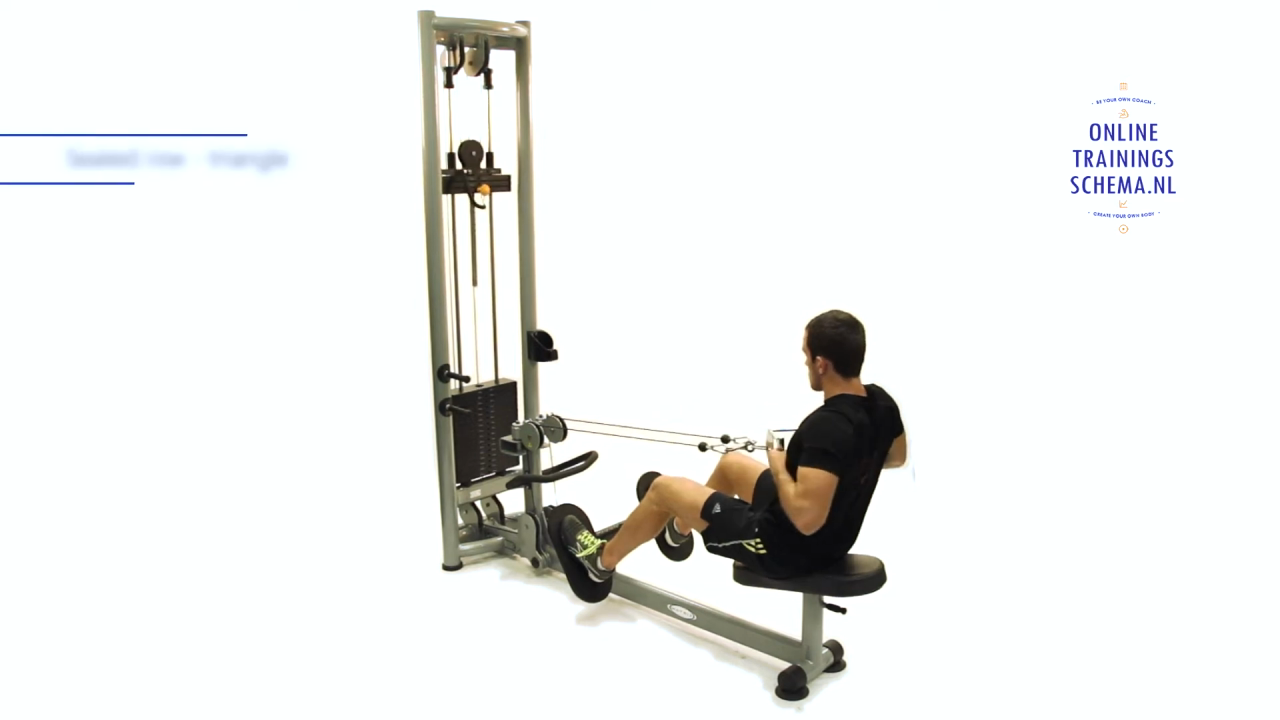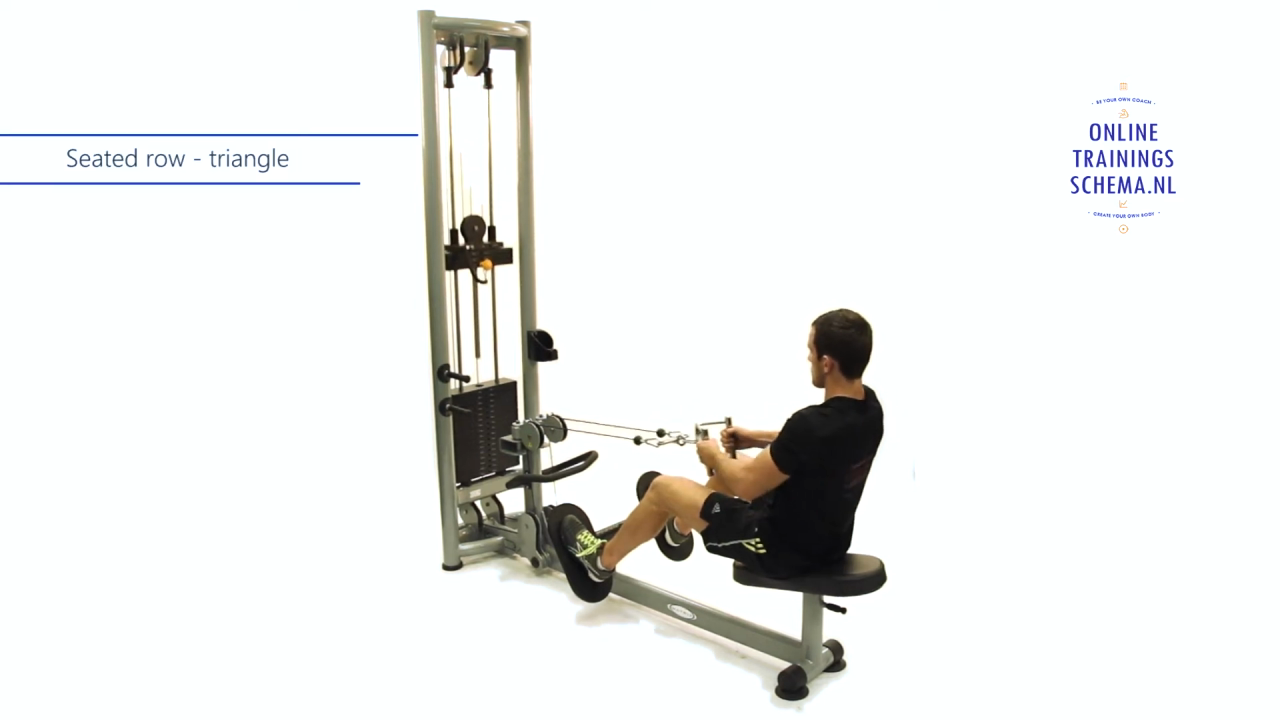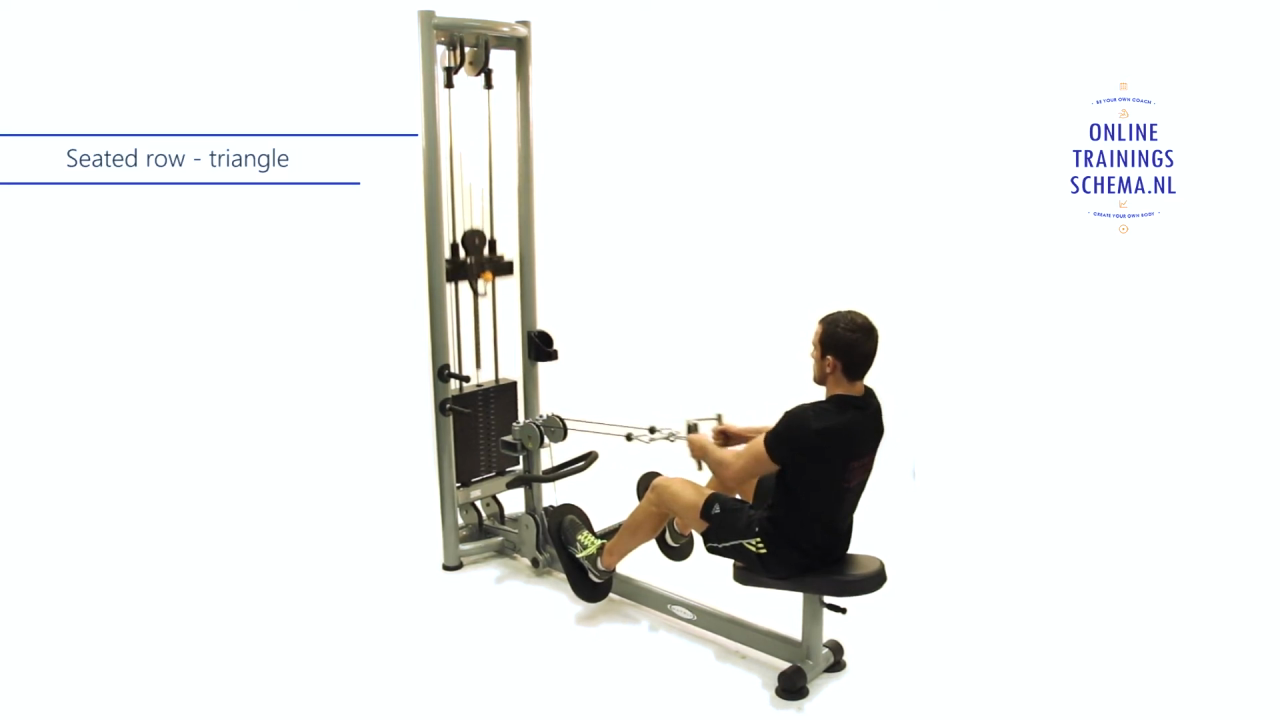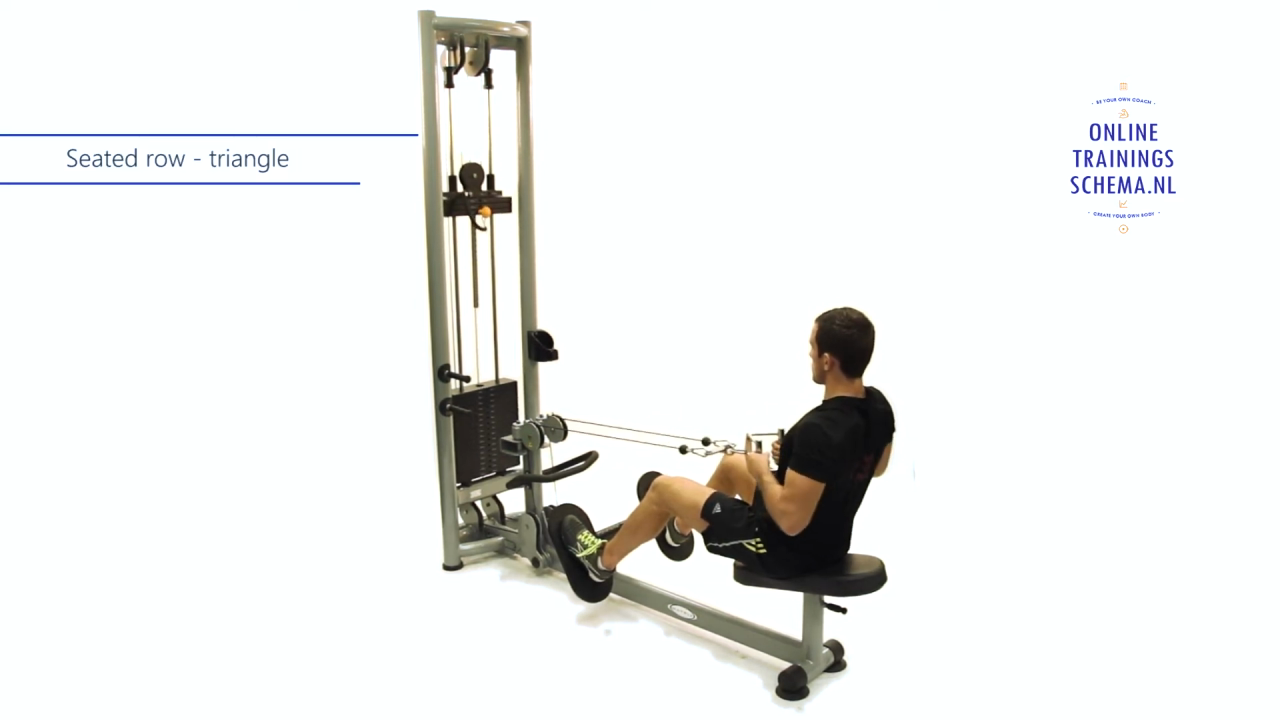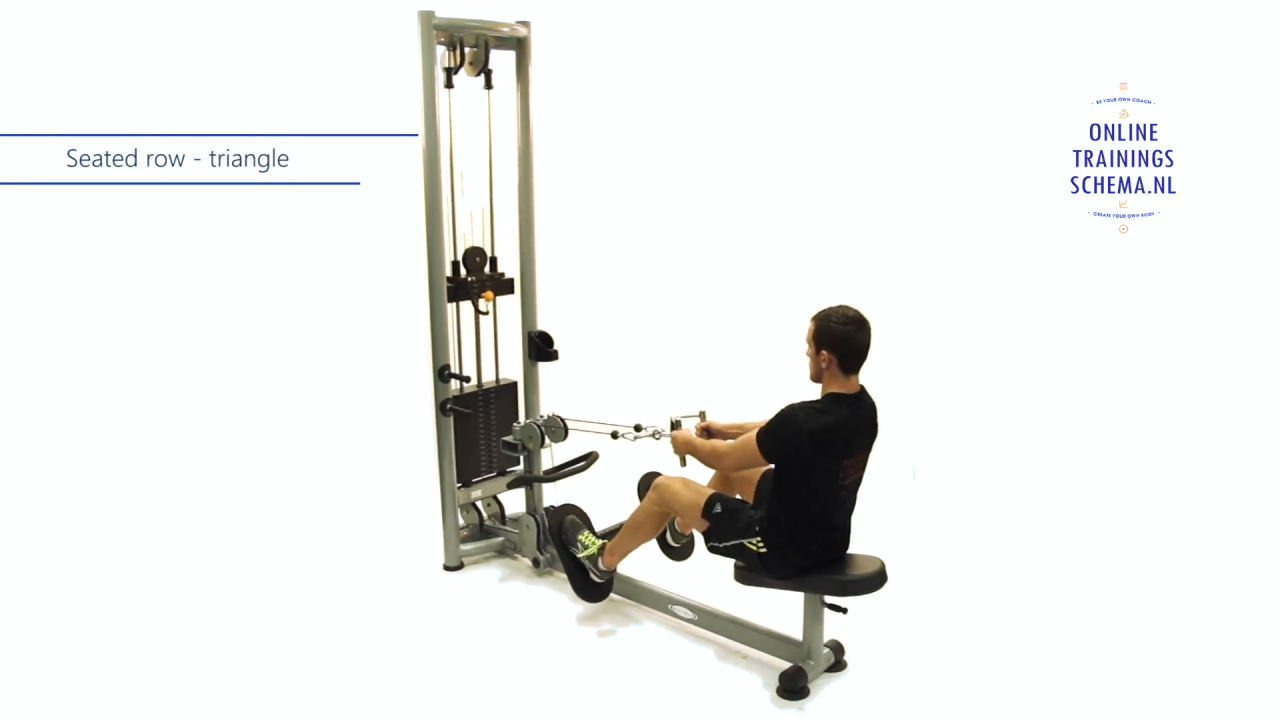
dt=1s
person 1, frame 1
left shoulder: (826, 425)
right shoulder: (882, 404)
left elbow: (807, 518)
right elbow: (897, 457)
left wrist: (779, 468)
left hip: (786, 549)
right hip: (832, 541)
left knee: (663, 487)
right knee: (731, 462)
left ankle: (604, 559)
right ankle: (678, 527)
person 1, frame 2
left shoulder: (814, 423)
right shoulder: (868, 406)
left elbow: (745, 485)
left wrist: (712, 455)
right wrist: (758, 439)
left hip: (783, 548)
right hip: (827, 539)
left knee: (663, 488)
right knee: (730, 465)
left ankle: (603, 559)
right ankle: (679, 527)
person 1, frame 3
left shoulder: (812, 422)
right shoulder: (867, 406)
left elbow: (732, 473)
left wrist: (703, 447)
right wrist: (746, 434)
left hip: (784, 547)
right hip: (827, 538)
left knee: (663, 488)
right knee: (734, 462)
left ankle: (603, 560)
right ankle: (679, 527)
person 1, frame 4
left shoulder: (819, 430)
right shoulder: (878, 407)
left elbow: (790, 520)
right elbow: (878, 466)
left wrist: (761, 472)
left hip: (785, 549)
right hip: (829, 541)
left knee: (664, 487)
right knee: (731, 463)
left ankle: (604, 559)
right ankle: (679, 528)
person 1, frame 5
left shoulder: (805, 419)
right shoulder: (862, 405)
left elbow: (728, 459)
left wrist: (689, 444)
right wrist: (728, 430)
left hip: (783, 546)
right hip: (827, 540)
left knee: (664, 488)
right knee: (732, 463)
left ankle: (604, 560)
right ankle: (680, 527)
